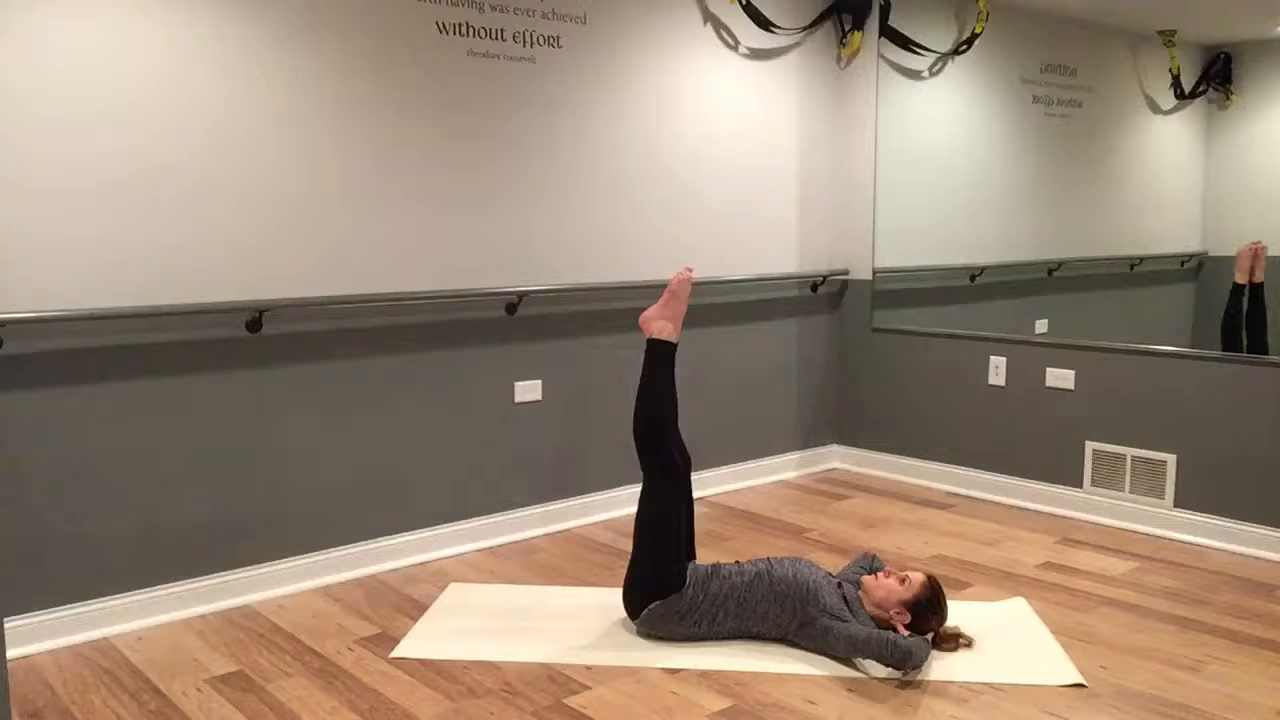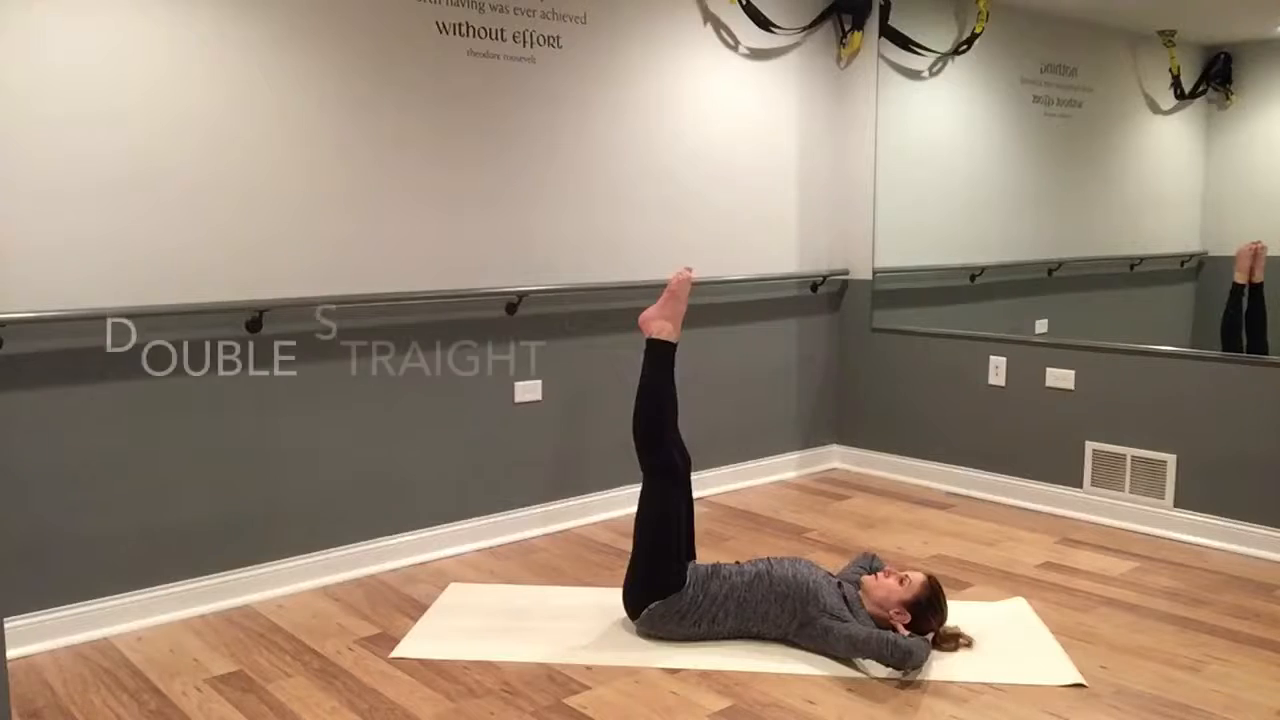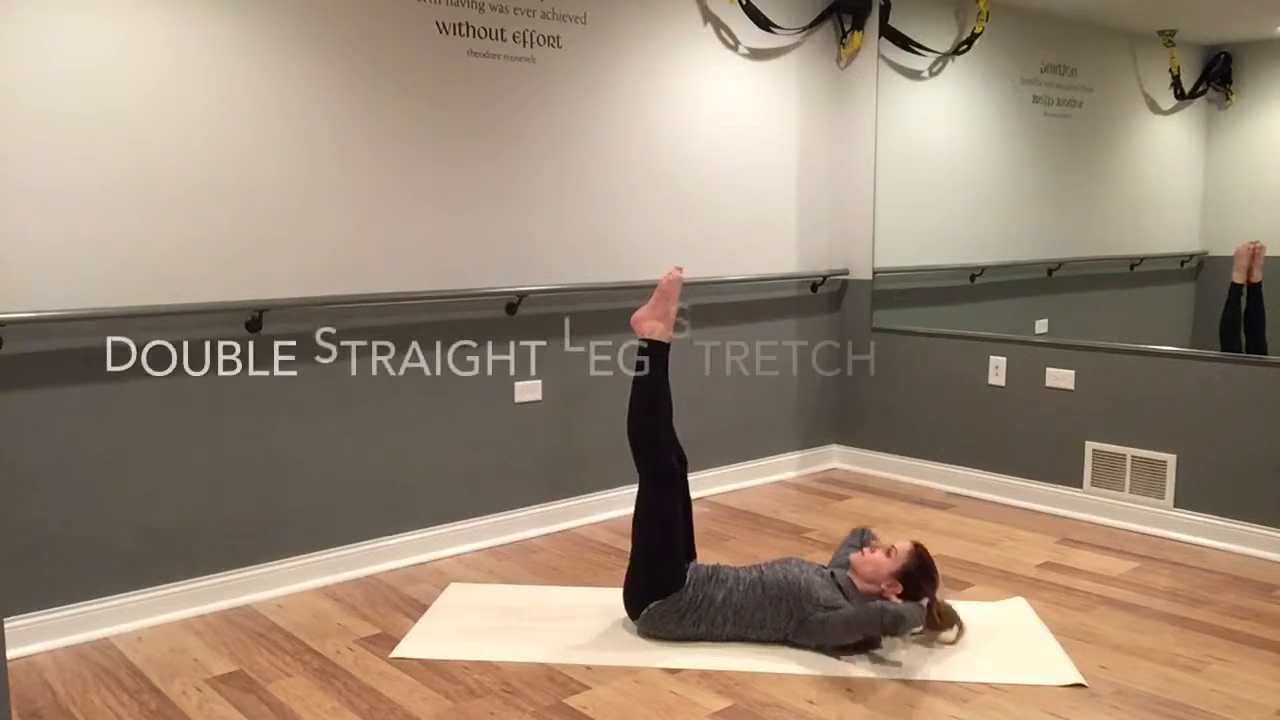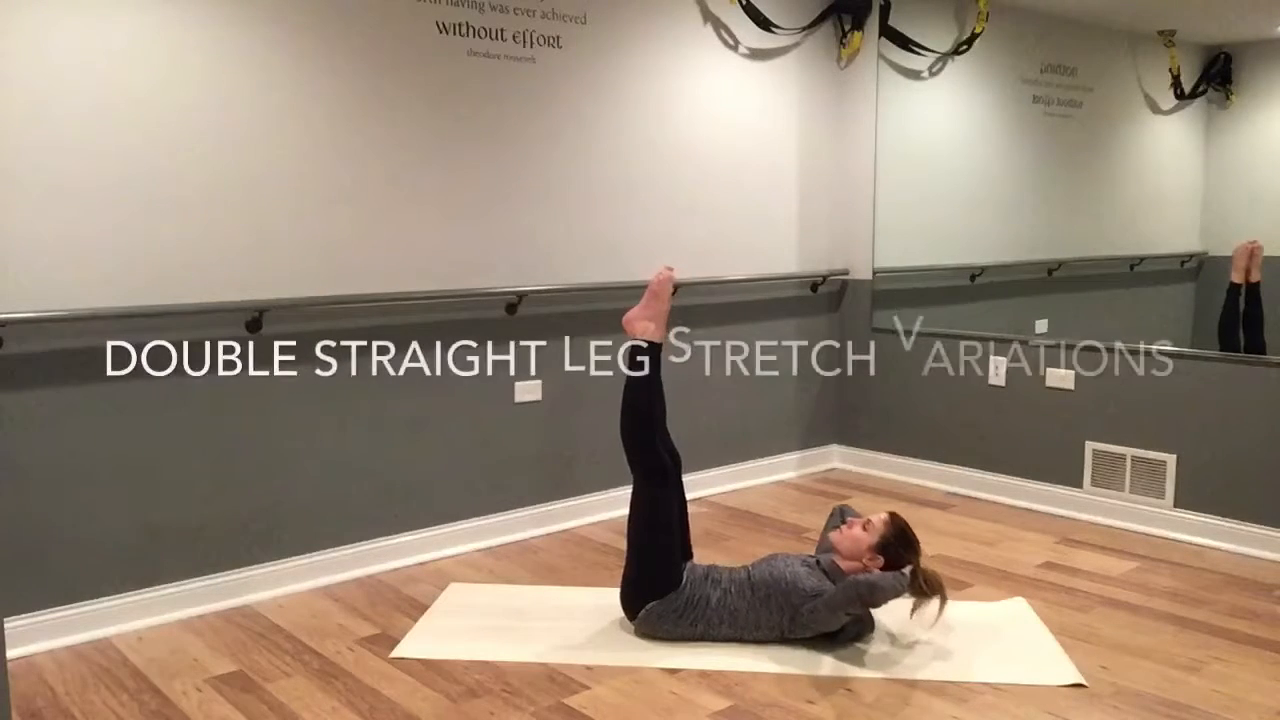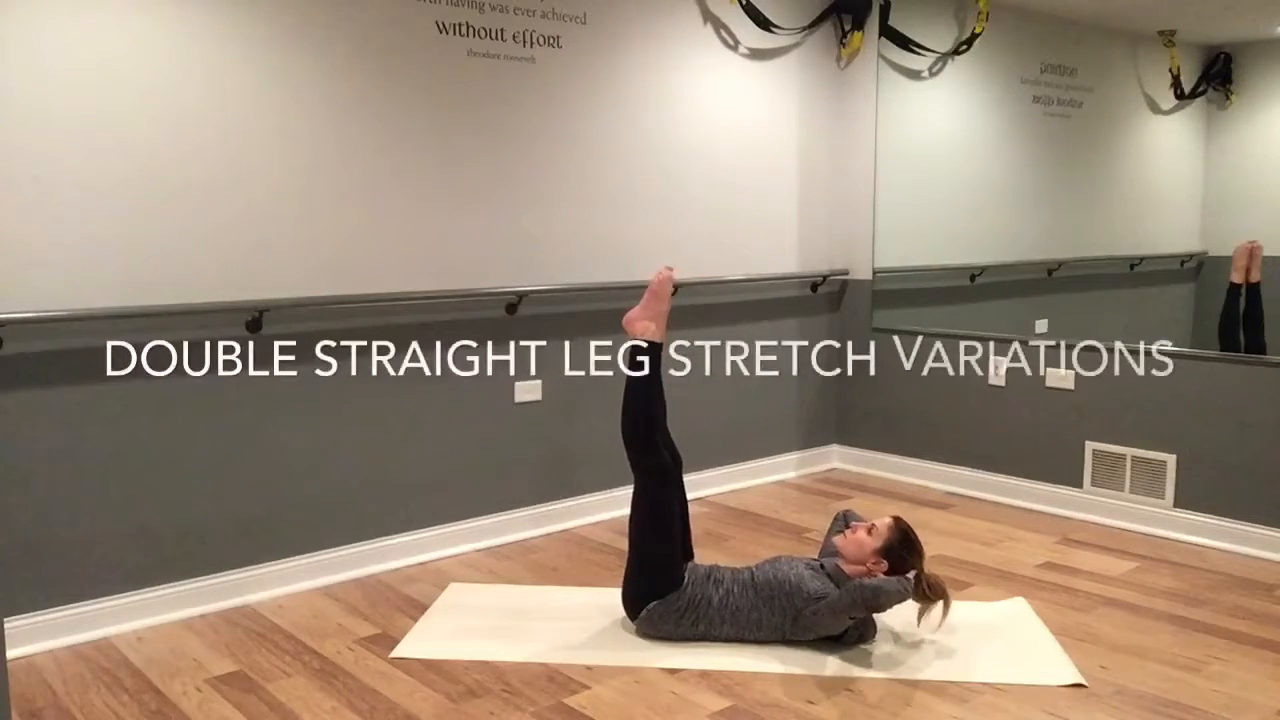
dt=0.4s
person 1, frame 1
left shoulder: (843, 626)
right shoulder: (847, 591)
left elbow: (906, 653)
right elbow: (869, 557)
left wrist: (922, 637)
left hip: (663, 604)
right hip: (685, 591)
left knee: (665, 468)
left ankle: (663, 337)
right ankle: (663, 335)
person 1, frame 2
left shoulder: (843, 626)
right shoulder: (846, 593)
left elbow: (905, 653)
right elbow: (869, 557)
left wrist: (922, 637)
left hip: (663, 605)
right hip: (685, 589)
left knee: (664, 468)
left ankle: (663, 336)
right ankle: (662, 336)
person 1, frame 3
left shoulder: (842, 617)
right shoulder: (841, 581)
left elbow: (893, 616)
right elbow: (861, 533)
left wrist: (921, 607)
left hip: (663, 605)
right hip: (687, 591)
left knee: (661, 470)
left ankle: (655, 337)
right ankle: (655, 338)
person 1, frame 4
left shoulder: (830, 605)
right shoulder: (828, 569)
left elbow: (868, 587)
right elbow: (841, 511)
left wrist: (904, 578)
left hip: (660, 604)
right hip: (683, 590)
left knee: (655, 470)
left ankle: (647, 338)
person 1, frame 5
left shoulder: (833, 607)
right shoulder: (832, 572)
left elbow: (872, 591)
right elbow: (843, 516)
left wrist: (907, 583)
left hip: (660, 604)
right hip: (685, 590)
left knee: (656, 469)
left ankle: (647, 340)
